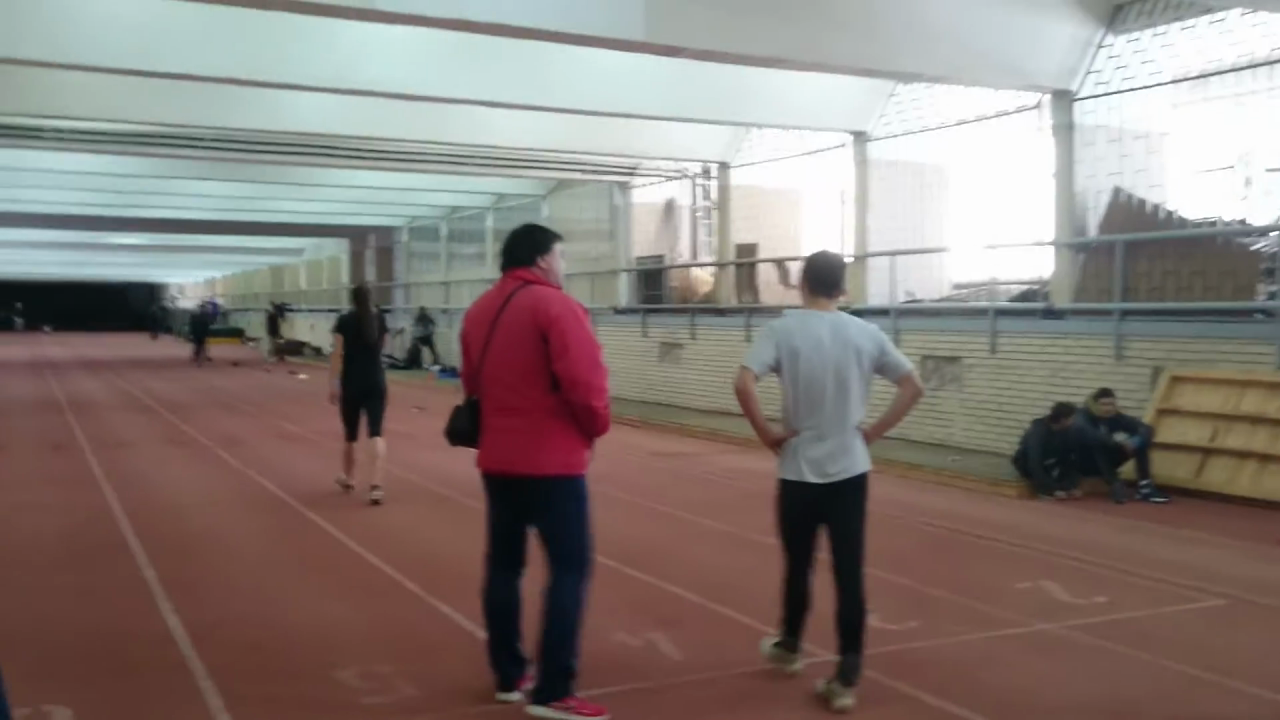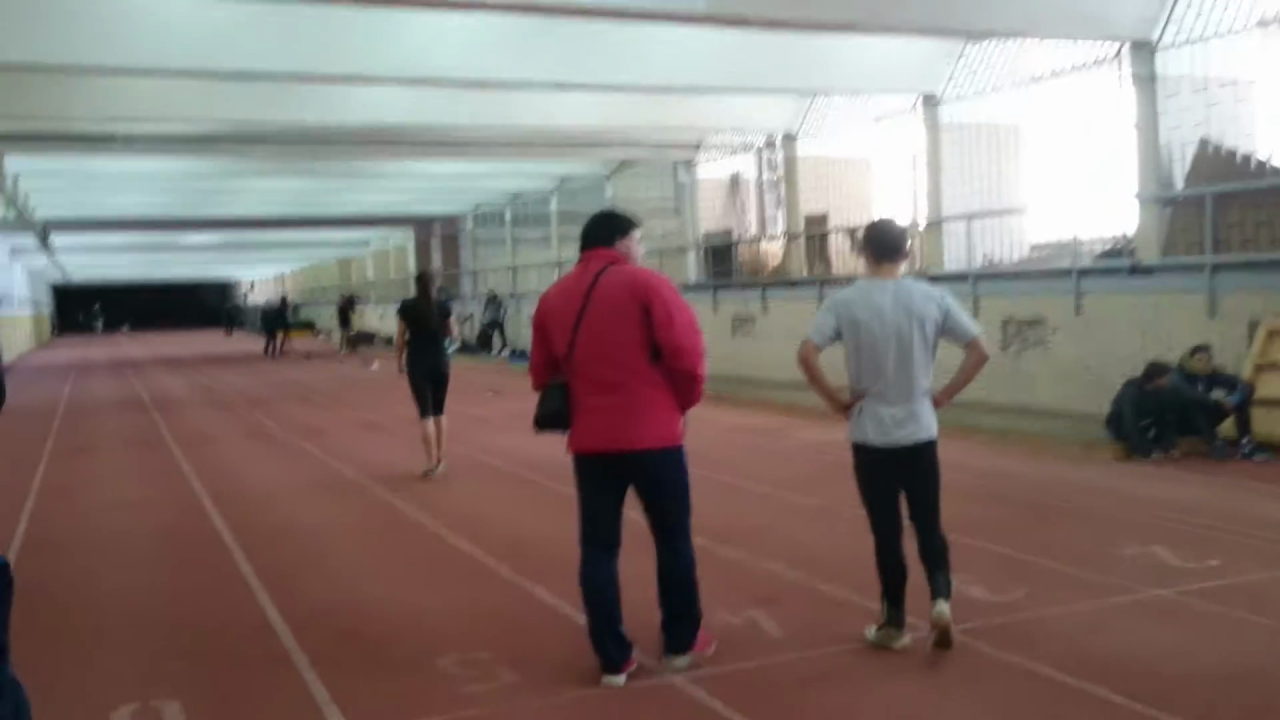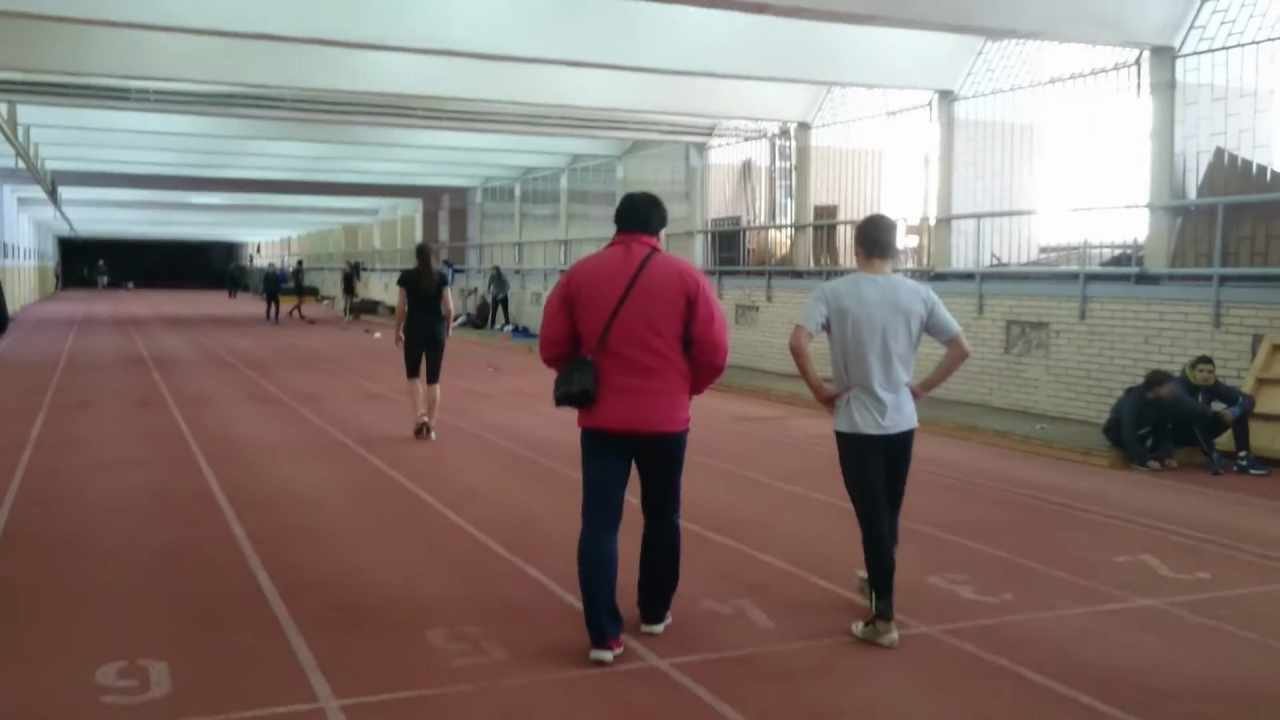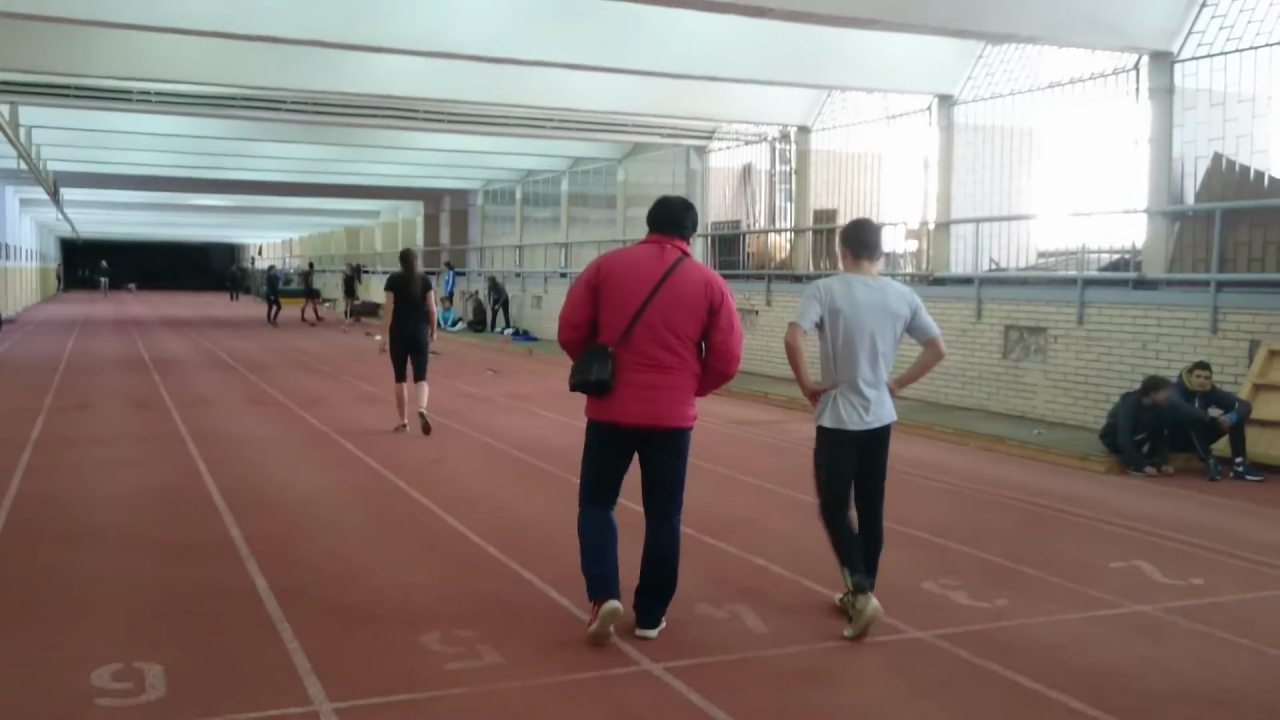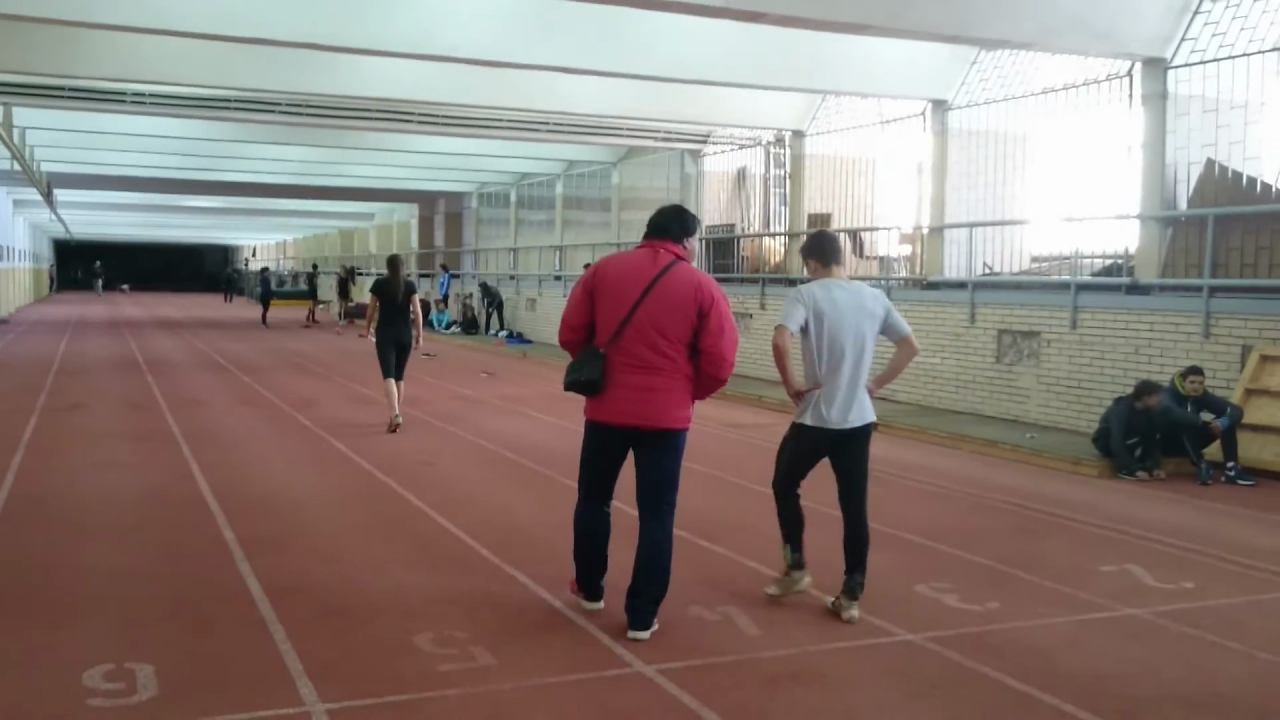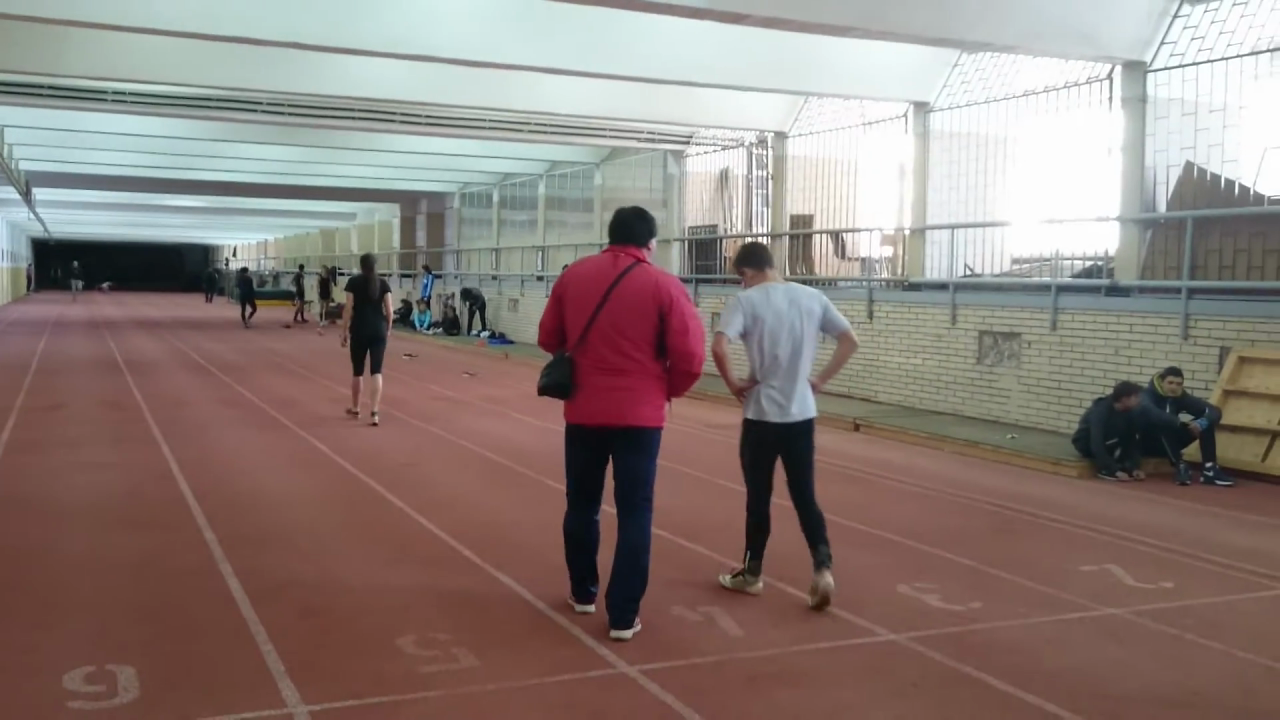
dt=0.4s
person 1, frame 1
left shoulder: (479, 311)
right shoulder: (555, 305)
left elbow: (473, 384)
right elbow: (585, 383)
right wrist: (594, 428)
left hip: (498, 458)
right hip: (553, 460)
left knee: (503, 565)
right knee: (570, 568)
left ankle: (508, 675)
person 1, frame 2
left shoulder: (553, 298)
right shoulder: (645, 283)
left elbow: (543, 376)
right elbow: (686, 353)
right wrist: (682, 402)
left hip: (590, 439)
right hip: (652, 434)
left knee: (598, 547)
right knee: (673, 537)
left ankle: (612, 658)
right ankle: (683, 641)
person 1, frame 3
left shoulder: (579, 274)
right shoulder: (685, 275)
left elbow: (553, 350)
right elbow: (713, 350)
right wrist: (685, 389)
left hip: (602, 418)
right hip: (665, 417)
left knee: (599, 523)
right knee: (662, 519)
left ankle: (603, 634)
right ankle: (655, 611)
person 1, frame 4
left shoulder: (607, 266)
right shoulder: (709, 282)
left elbow: (570, 333)
right elbow: (726, 360)
left hip: (611, 410)
right hip: (672, 415)
left knee: (596, 504)
right knee: (663, 517)
left ankle: (604, 595)
right ankle: (650, 615)
person 1, frame 5
left shoulder: (604, 269)
right shoulder: (702, 286)
left elbow: (570, 334)
right elbow: (719, 365)
right wrist: (687, 392)
left hip: (606, 409)
right hip: (666, 415)
left knee: (593, 500)
right knee: (656, 515)
left ankle: (590, 589)
right ankle: (642, 616)
person 1, frame 6
left shoulder: (573, 276)
right shoulder: (664, 286)
left elbow: (549, 339)
right elbow: (689, 360)
right wrist: (665, 391)
left hip: (583, 410)
right hip: (640, 414)
left knee: (581, 505)
right knee: (635, 512)
left ankle: (583, 593)
right ankle: (623, 615)
person 2, frame 1
left shoulder: (783, 330)
right shoulder: (866, 333)
left elbow: (744, 383)
right elbow: (913, 385)
left wrist: (766, 432)
right wrist: (873, 431)
left hip: (799, 471)
right hip: (850, 471)
left knee: (798, 566)
right knee: (849, 574)
left ankle: (788, 648)
right ankle: (846, 679)
person 2, frame 2
left shoulder: (845, 302)
right shoulder: (932, 298)
left elbow: (806, 354)
right elbow: (980, 350)
left wrist: (836, 399)
right wrist: (944, 395)
left hip: (871, 436)
right hip: (920, 433)
left knee: (887, 531)
right knee: (928, 525)
left ankle: (894, 624)
right ankle: (941, 599)
person 2, frame 3
left shoulder: (834, 292)
right shoulder: (919, 294)
left elbow: (798, 342)
right elbow: (960, 347)
left wrist: (820, 389)
right wrist: (922, 387)
left hip: (856, 424)
right hip: (901, 422)
left knee: (873, 519)
right knee: (889, 514)
left ankle: (883, 618)
right ankle: (877, 585)
person 2, frame 4
left shoulder: (825, 290)
right shoulder: (903, 296)
left elbow: (792, 339)
right elbow: (937, 349)
left wrist: (807, 385)
right wrist: (897, 383)
left hip: (838, 419)
right hip: (880, 418)
left knee: (834, 511)
right knee: (870, 510)
left ankle: (863, 593)
right ankle: (859, 591)
person 2, frame 5
left shoulder: (807, 294)
right shoulder: (874, 297)
left elbow: (780, 341)
right elbow: (910, 346)
left wrist: (791, 384)
right wrist: (876, 383)
left hip: (815, 418)
right hip: (859, 419)
left knee: (784, 486)
right knee: (855, 508)
left ankle: (796, 570)
right ankle: (851, 596)
person 2, frame 6
left shoulder: (747, 300)
right shoulder: (813, 297)
left elbow: (719, 346)
right elbow: (851, 341)
left wrist: (733, 383)
right wrist: (820, 378)
left hip: (762, 414)
right hip: (802, 414)
left knee: (758, 495)
right knee: (805, 495)
left ankle: (751, 574)
right ankle: (822, 569)
person 3, frame 1
left shoulder: (344, 321)
right shoulder: (379, 320)
left elbow: (337, 355)
left wrist: (333, 385)
left hip: (351, 383)
right hip: (375, 381)
left knee: (351, 434)
right knee: (376, 433)
left ankle: (348, 479)
right ankle: (376, 487)
person 3, frame 2
left shoulder: (407, 306)
right shoulder: (443, 306)
left elbow: (400, 338)
right elbow: (451, 334)
left wrist: (400, 360)
left hip: (417, 364)
right hip: (439, 362)
left knee: (425, 413)
right knee: (438, 410)
left ankle: (433, 465)
right ankle: (439, 457)
person 3, frame 3
left shoulder: (407, 276)
right shoulder: (441, 277)
left elbow: (401, 307)
right elbow: (449, 308)
left wrist: (398, 330)
right wrist: (448, 327)
left hip: (414, 331)
right hip: (436, 331)
left knee: (413, 376)
right knee: (433, 380)
left ankle: (421, 415)
right ankle: (431, 427)
person 3, frame 4
left shoulder: (393, 280)
right shoulder: (425, 280)
left elbow: (388, 310)
right elbow: (432, 310)
left wrist: (385, 336)
right wrist: (432, 331)
left hip: (399, 334)
right hip: (420, 333)
left knee: (400, 378)
right knee: (420, 378)
left ankle: (403, 422)
right ankle: (422, 410)
person 3, frame 5
left shoulder: (379, 284)
right shoulder: (410, 285)
left elbow: (372, 310)
right elbow: (417, 312)
left wrist: (368, 327)
right wrist: (419, 335)
left hip: (385, 334)
right hip: (404, 335)
left knee: (388, 376)
right knee: (399, 376)
left ankle: (395, 415)
right ankle: (395, 413)
person 3, frame 6
left shoulder: (353, 282)
right shoulder: (383, 283)
left elbow: (348, 309)
right elbow: (389, 310)
left wrist: (344, 331)
right wrist: (387, 328)
left hip: (359, 330)
right hip: (378, 330)
left knee: (358, 371)
right knee: (376, 371)
left ankle: (355, 409)
right ankle: (374, 413)
